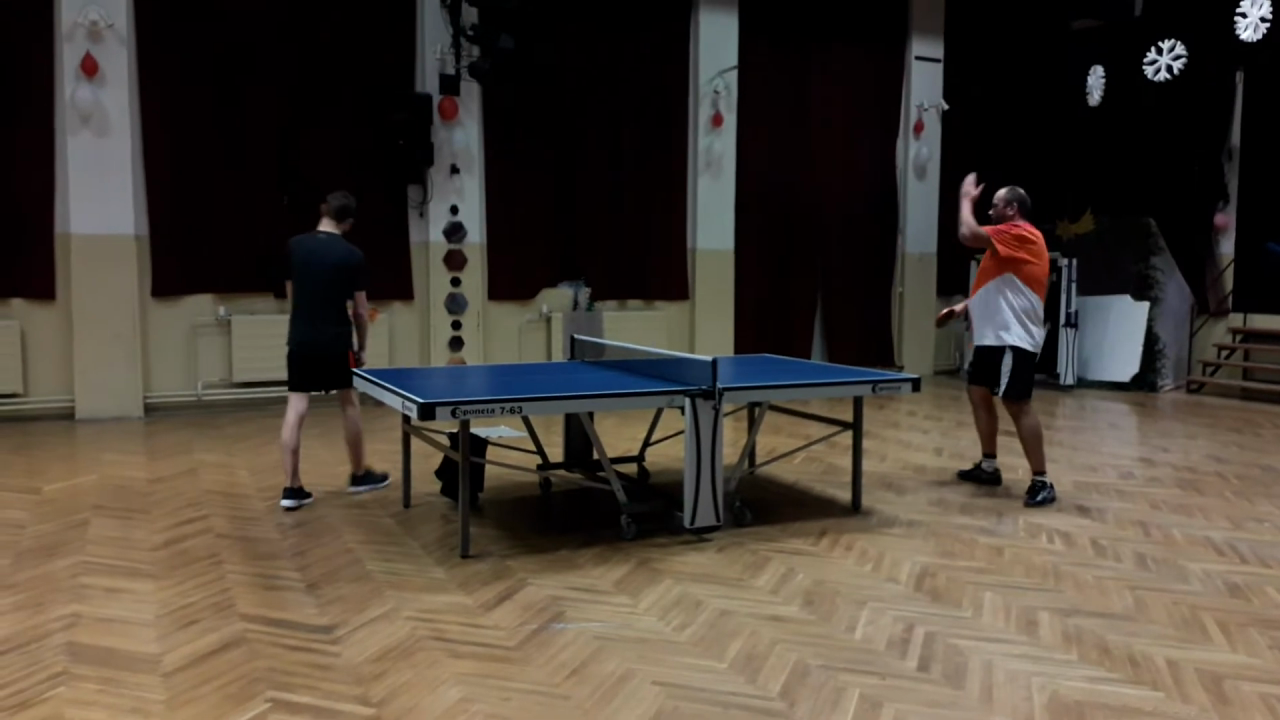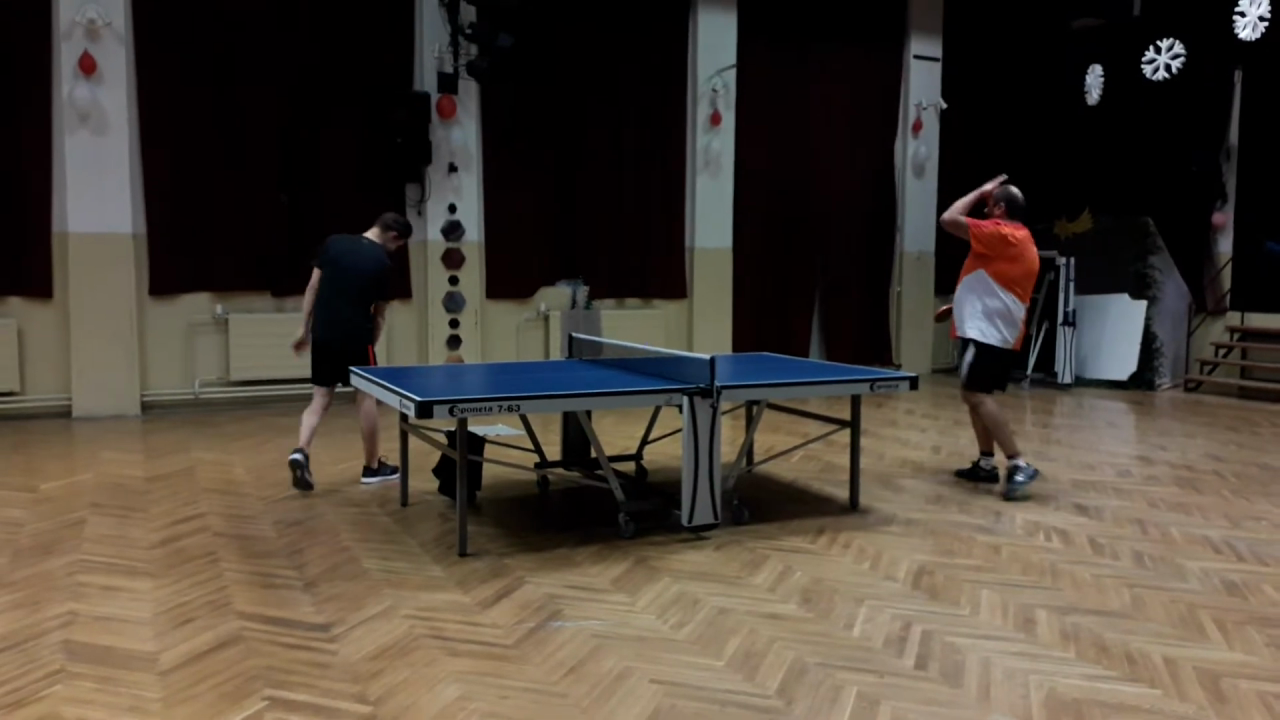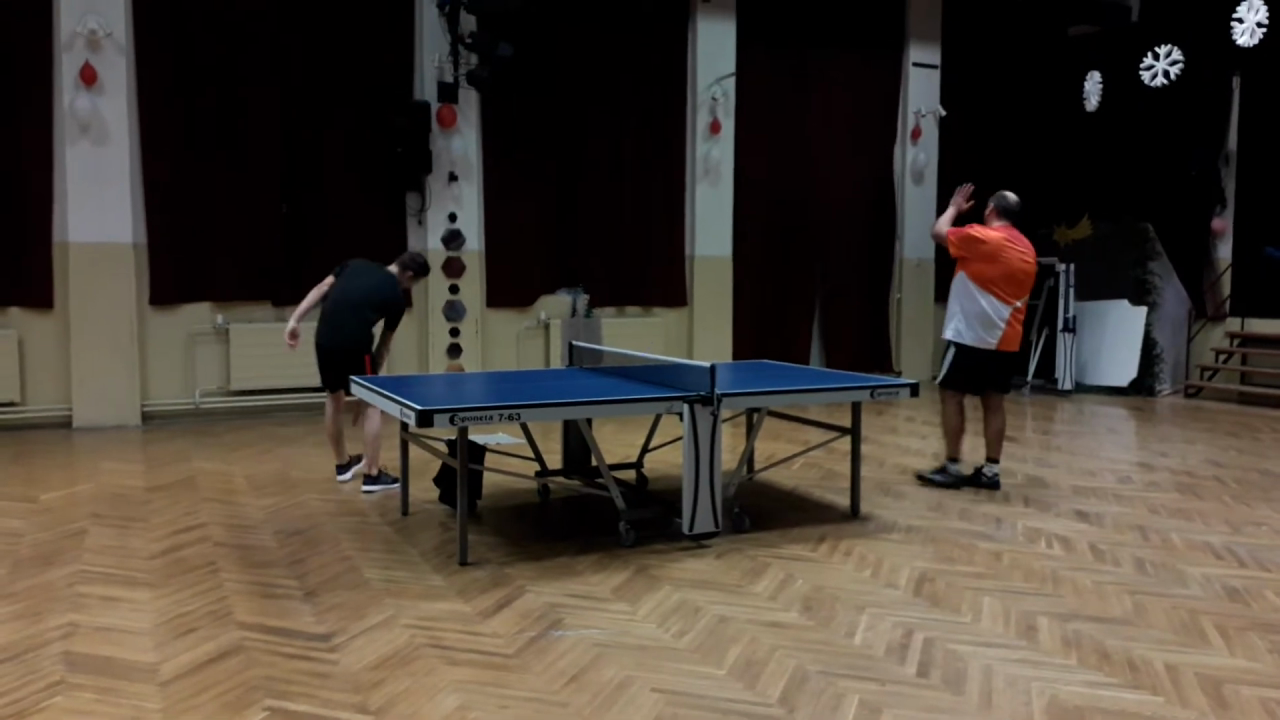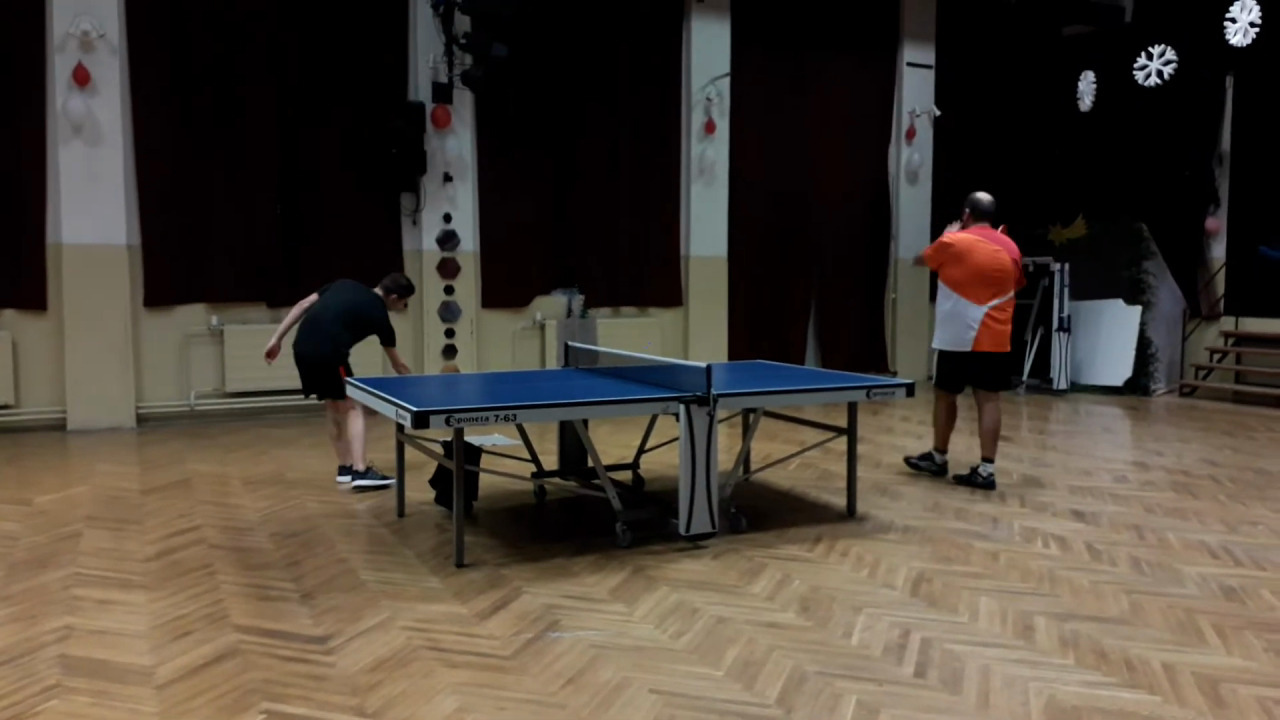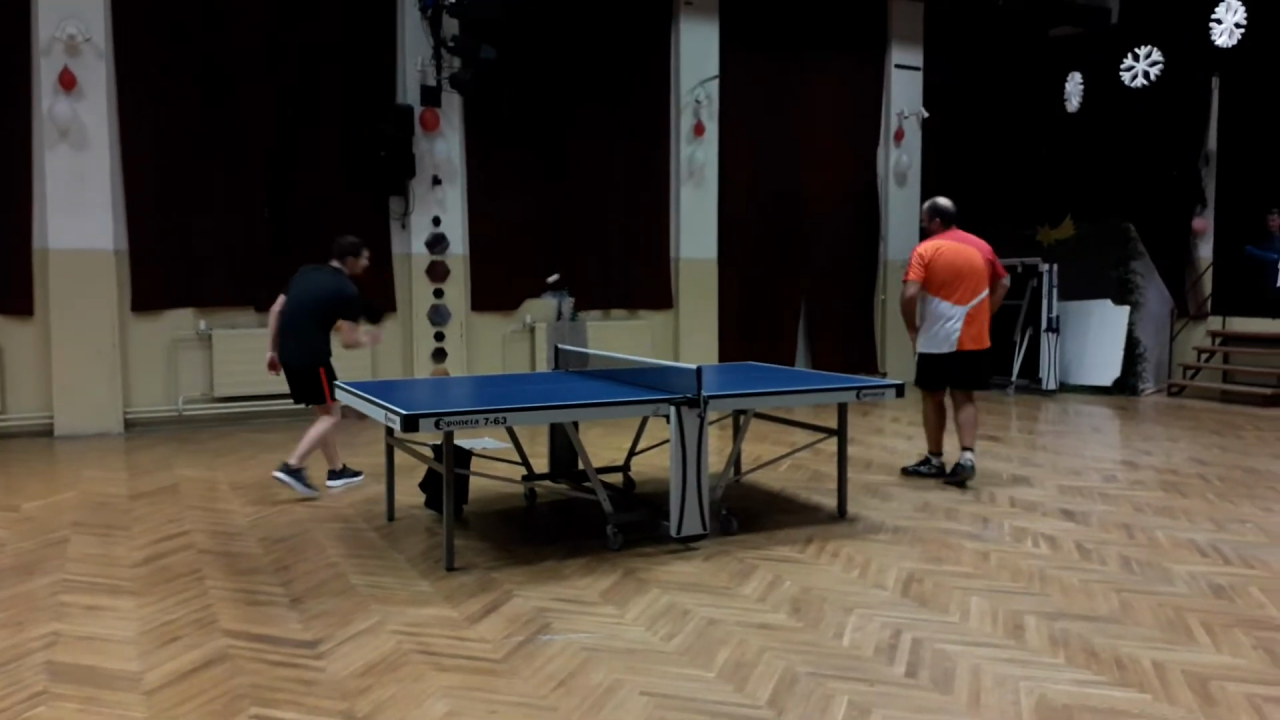
dt=0.3s
person 1, frame 1
left shoulder: (1020, 234)
right shoulder: (1012, 241)
left elbow: (968, 234)
left wrist: (967, 196)
right wrist: (964, 307)
left hip: (1013, 339)
right hip: (995, 336)
left knee: (1018, 406)
right knee: (978, 394)
left ankle: (1041, 482)
right ankle: (988, 466)
person 1, frame 2
left shoulder: (1000, 235)
right shoulder: (1020, 240)
left elbow: (948, 219)
left wrist: (979, 191)
right wrist: (961, 304)
left hip: (985, 332)
right hip: (994, 332)
left knee: (978, 396)
right knee: (977, 396)
left ankle: (1019, 465)
right ankle: (986, 463)
person 1, frame 3
left shoulder: (980, 238)
right shoulder: (1025, 248)
left elbow: (938, 233)
left wrist: (954, 206)
left hip: (971, 336)
right hip: (1006, 339)
left knee: (951, 395)
right knee: (993, 401)
left ankle: (952, 467)
right ankle: (990, 470)
person 1, frame 4
left shoulder: (953, 242)
right shoulder: (1010, 248)
left elbow: (921, 259)
right elbow: (1018, 285)
left hip: (957, 338)
right hip: (996, 339)
left knee: (945, 396)
right knee: (988, 401)
left ankle: (938, 458)
right ankle: (986, 470)
person 1, frame 5
left shoulder: (925, 249)
right shoulder: (981, 247)
left elbow: (909, 295)
right elbow: (1002, 285)
left wrist: (912, 329)
left hip: (937, 340)
right hip: (974, 339)
left knee: (932, 397)
right knee: (965, 398)
left ankle: (935, 461)
right ankle: (966, 457)
person 2, frame 1
left shoulder: (295, 246)
right shoulder: (352, 255)
left elbow: (291, 294)
right elbow: (360, 309)
right wrist: (361, 347)
left hip: (300, 342)
right hip: (335, 342)
left knee: (295, 410)
right knee: (348, 404)
left ankle: (291, 487)
right ankle: (359, 474)
person 2, frame 2
left shoulder: (333, 243)
right shoulder: (383, 263)
left elbow: (312, 288)
right elbow: (378, 316)
left wrist: (305, 329)
right wrist: (370, 346)
left hip: (322, 334)
right hip: (356, 337)
left knee: (320, 400)
right knee: (365, 400)
left ankle: (301, 451)
right ankle: (372, 466)
person 2, frame 3
left shoulder: (356, 265)
right shoulder: (395, 296)
left elbow: (321, 289)
right elbow: (384, 344)
left wrist: (295, 321)
right wrist: (375, 371)
left hip: (325, 340)
right hip: (355, 345)
left knee: (334, 402)
left ankle: (342, 465)
right ankle: (373, 474)
person 2, frame 4
left shoulder: (344, 285)
right shoulder: (379, 316)
left elbow: (304, 305)
right elbow: (397, 364)
left wrist: (277, 339)
left hip: (303, 349)
right hip: (329, 354)
left knee: (334, 407)
right knee: (353, 408)
left ankle: (346, 466)
right ankle: (361, 470)
person 2, frame 5
left shoulder: (305, 272)
right shoulder: (348, 291)
left elbow: (276, 310)
right elbow: (348, 342)
left wrist: (273, 350)
right wrist: (368, 339)
left hip: (288, 352)
right hip: (311, 355)
left knee: (322, 412)
right knee: (331, 414)
left ankle: (337, 470)
right ankle: (292, 467)
